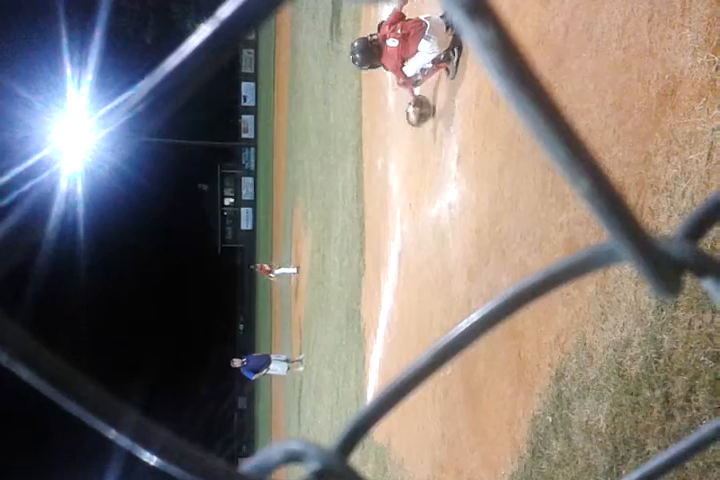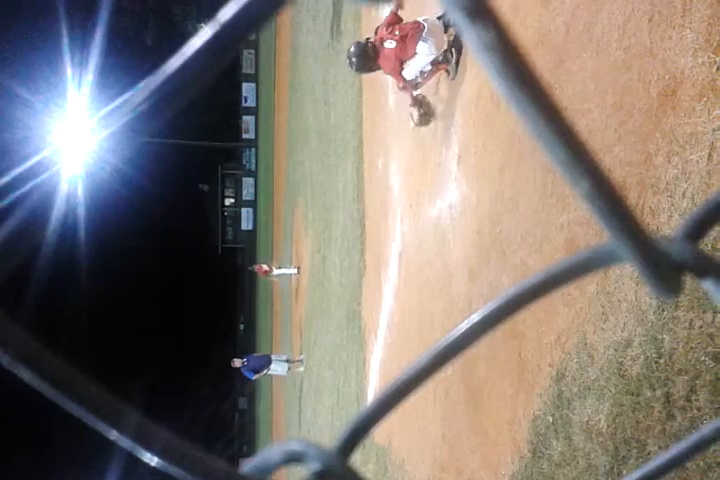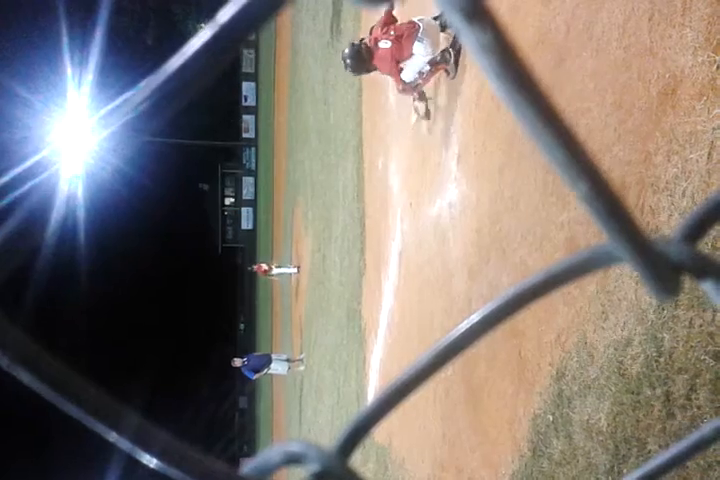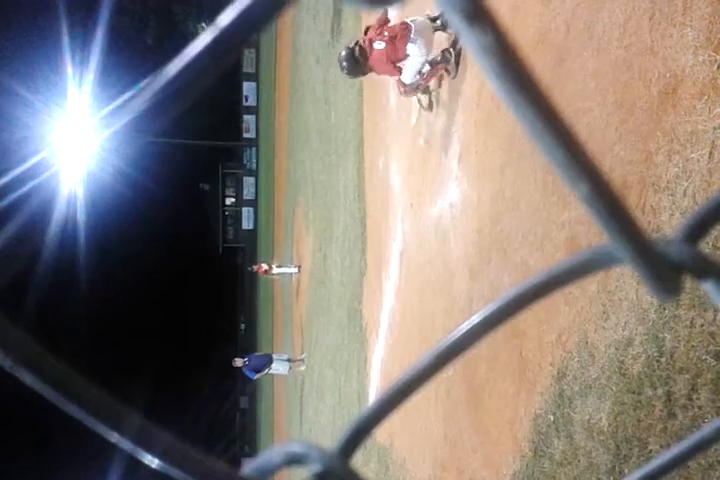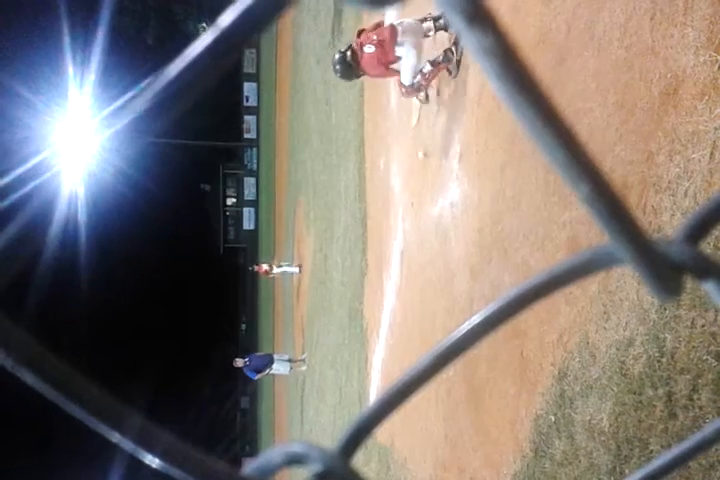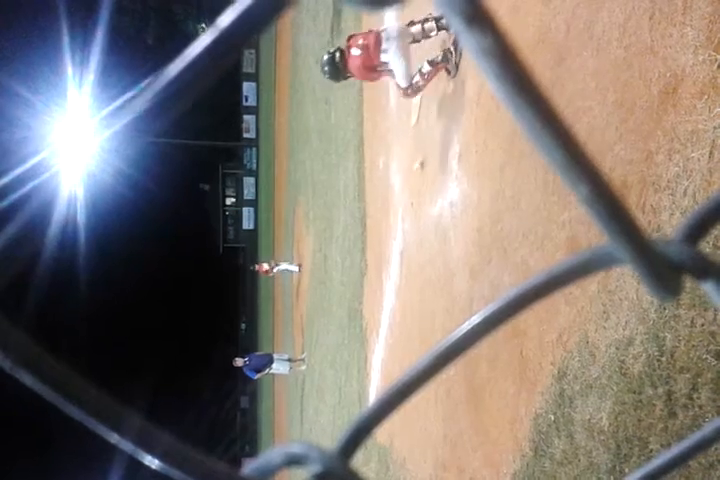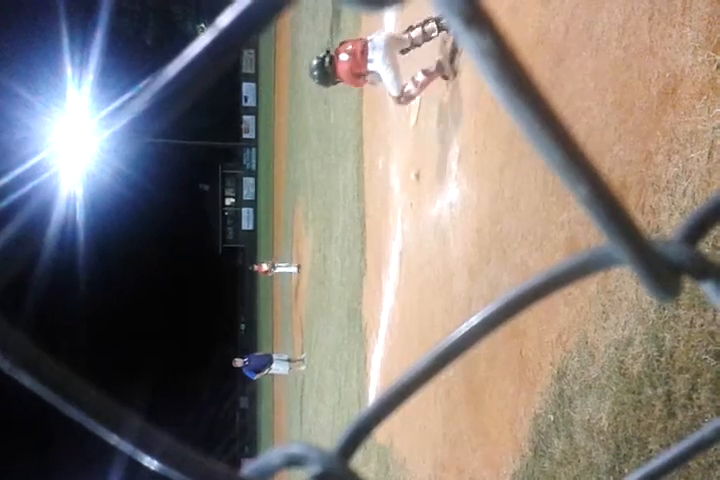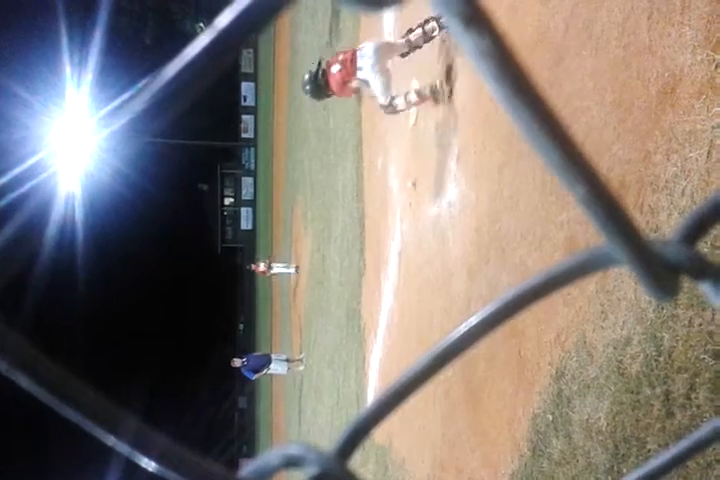
dt=0.1s
person 1, frame 1
left shoulder: (391, 61)
right shoulder: (385, 29)
left elbow: (403, 80)
left hip: (432, 44)
left knee: (410, 77)
left ankle: (447, 59)
right ankle: (446, 22)
person 1, frame 2
left shoulder: (388, 64)
right shoulder: (382, 31)
left elbow: (403, 84)
left wrist: (411, 96)
left hip: (430, 46)
left knee: (409, 81)
left ankle: (446, 59)
right ankle: (444, 22)
person 1, frame 3
left shoulder: (383, 63)
right shoulder: (376, 32)
left elbow: (400, 83)
right elbow: (388, 10)
left hip: (425, 46)
left ankle: (444, 60)
right ankle: (439, 22)
person 1, frame 4
left shoulder: (378, 64)
right shoulder: (371, 33)
right elbow: (383, 16)
left hip: (420, 47)
left ankle: (445, 58)
right ankle: (439, 22)
person 1, frame 5
left shoulder: (371, 67)
right shoulder: (362, 37)
left elbow: (400, 75)
right elbow: (380, 24)
left hip: (408, 47)
left ankle: (447, 58)
right ankle: (439, 23)
person 1, frame 6
left shoulder: (358, 70)
right shoulder: (352, 42)
left elbow: (389, 74)
left hip: (393, 51)
left knee: (407, 90)
left ankle: (444, 58)
right ankle: (438, 24)
person 1, frame 7
left shoulder: (347, 77)
right shoulder: (342, 49)
left elbow: (372, 79)
left hip: (380, 60)
left knee: (400, 96)
right knee: (410, 39)
left ankle: (439, 67)
right ankle: (437, 25)
person 1, frame 8
left shoulder: (338, 87)
right shoulder: (333, 64)
left elbow: (357, 83)
left hip: (371, 67)
left knee: (390, 106)
right knee: (407, 43)
left ankle: (435, 91)
right ankle: (435, 25)
